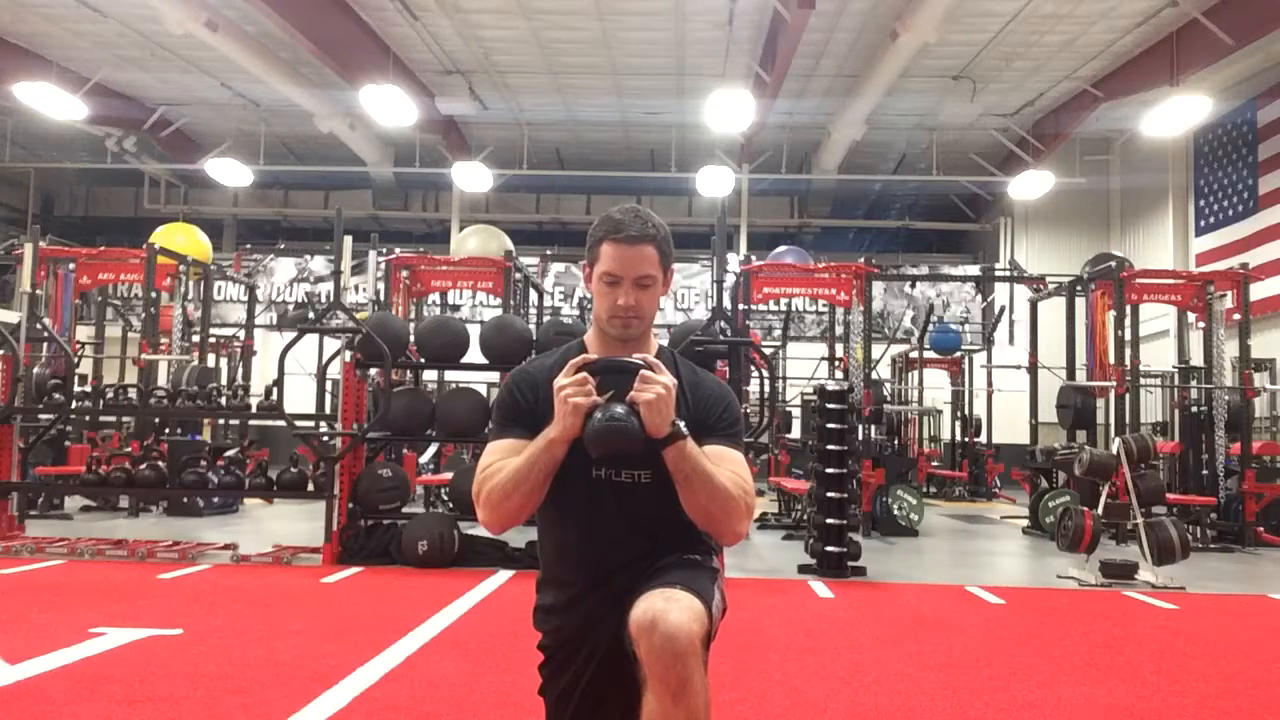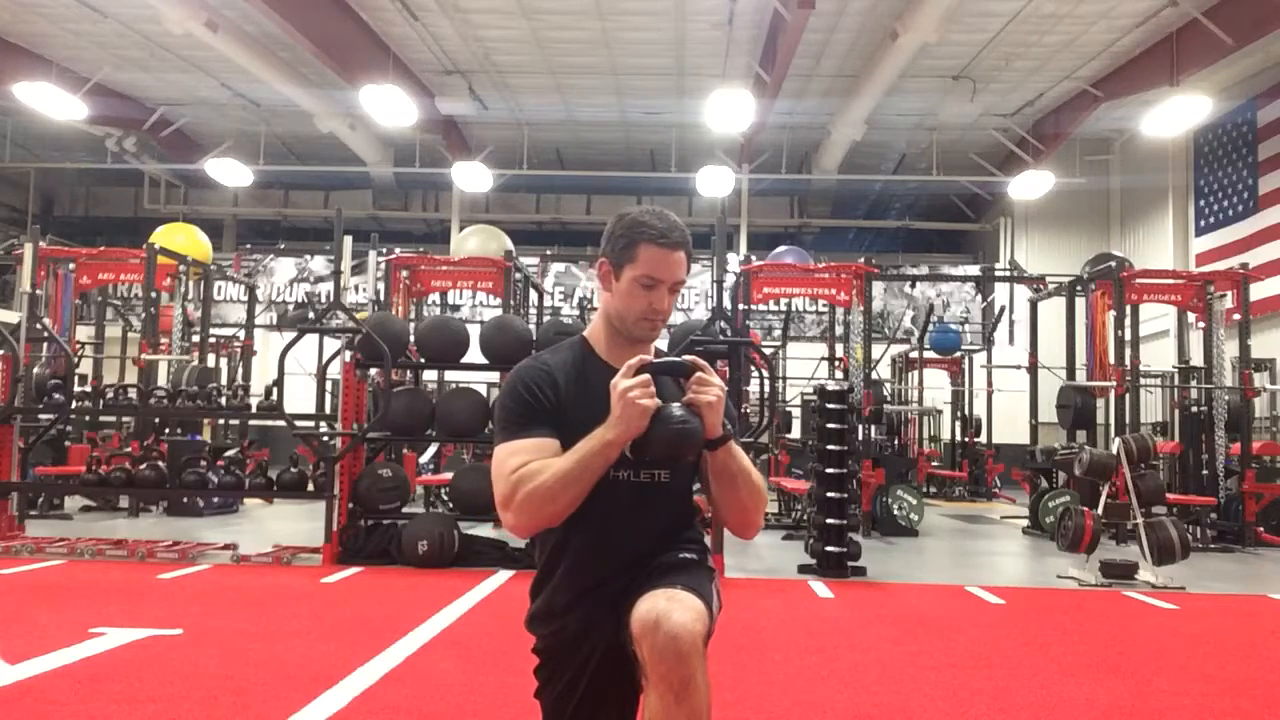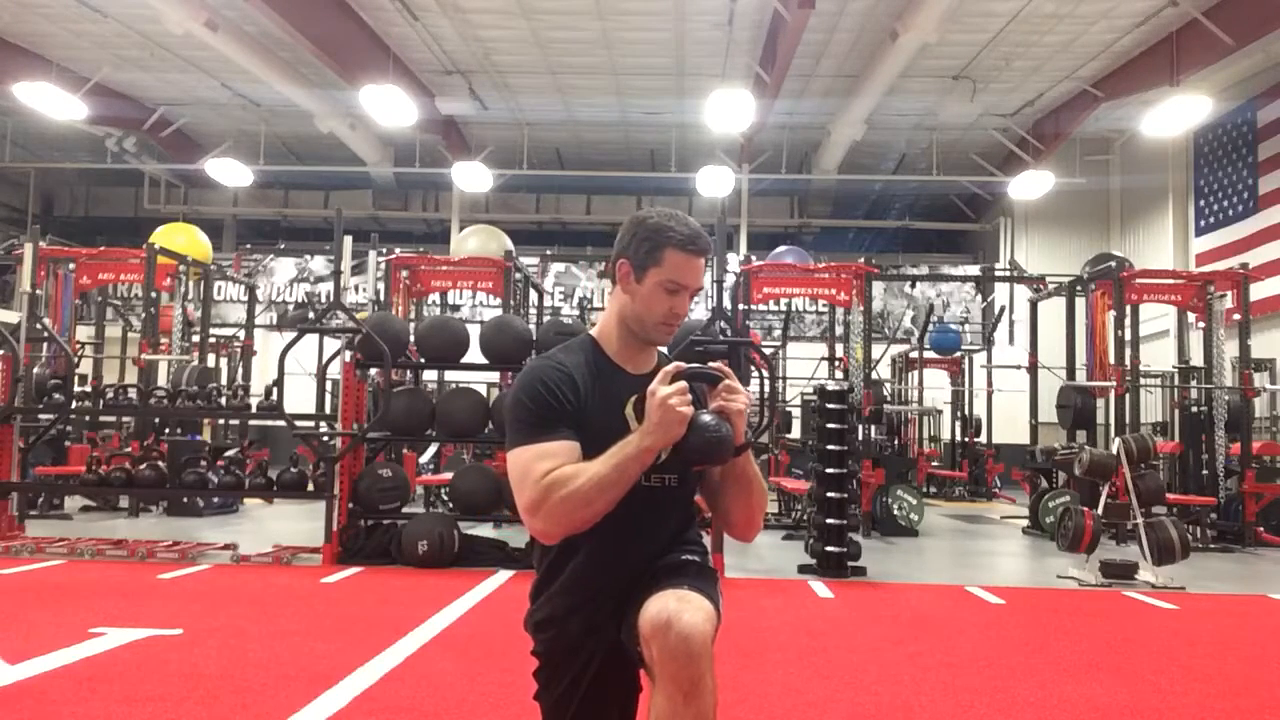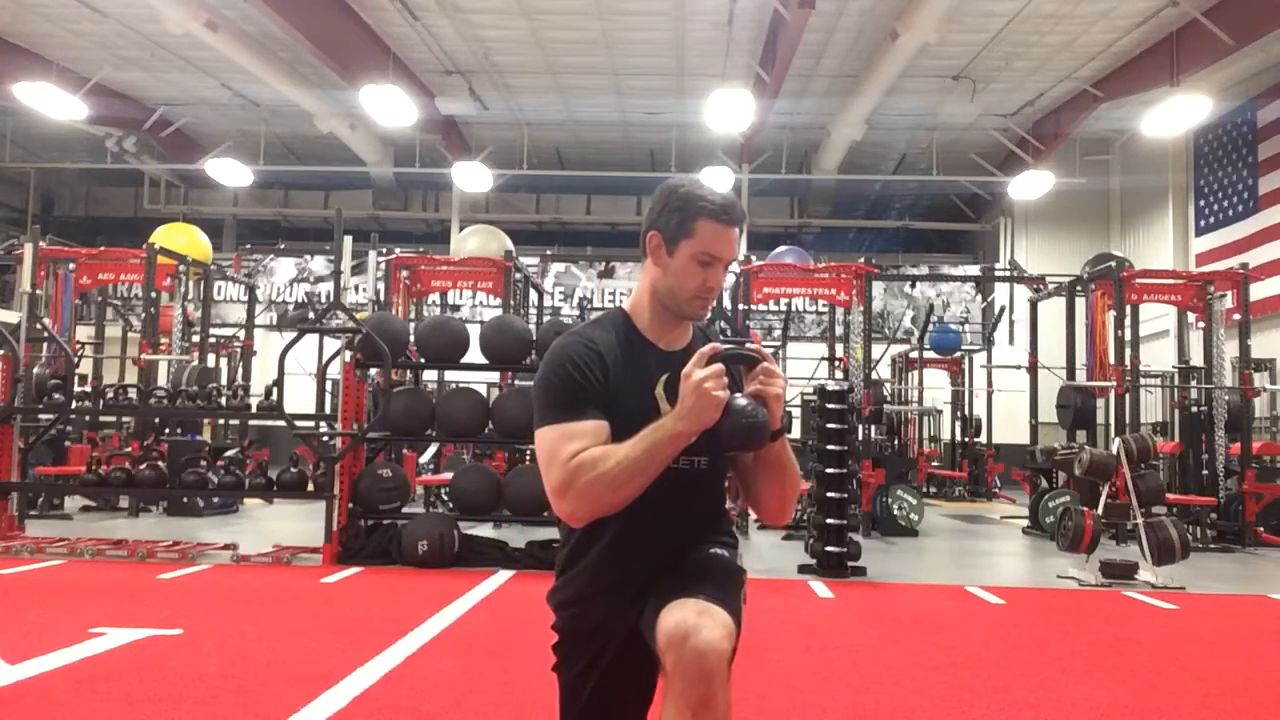
dt=1s
person 1, frame 1
left shoulder: (703, 392)
right shoulder: (534, 383)
left elbow: (733, 524)
right elbow: (493, 513)
left wrist: (670, 432)
right wrist: (561, 429)
left hip: (673, 575)
right hip: (574, 603)
left knee: (667, 631)
person 1, frame 2
left shoulder: (692, 385)
right shoulder: (540, 379)
left elbow: (747, 521)
right elbow: (519, 512)
left wrist: (716, 434)
right wrist: (616, 428)
left hip: (668, 572)
right hip: (574, 604)
left knee: (670, 631)
person 1, frame 3
left shoulder: (691, 385)
right shoulder: (551, 379)
left elbow: (744, 525)
right elbow: (545, 516)
left wrist: (735, 441)
right wrist: (650, 435)
left hip: (670, 574)
right hip: (577, 609)
left knee: (681, 631)
person 1, frame 4
left shoulder: (725, 364)
right shoulder: (581, 354)
left elbow: (776, 510)
right elbow: (573, 498)
left wrist: (770, 425)
right wrist: (683, 419)
left hip: (696, 560)
right hip: (602, 586)
left knee: (699, 646)
